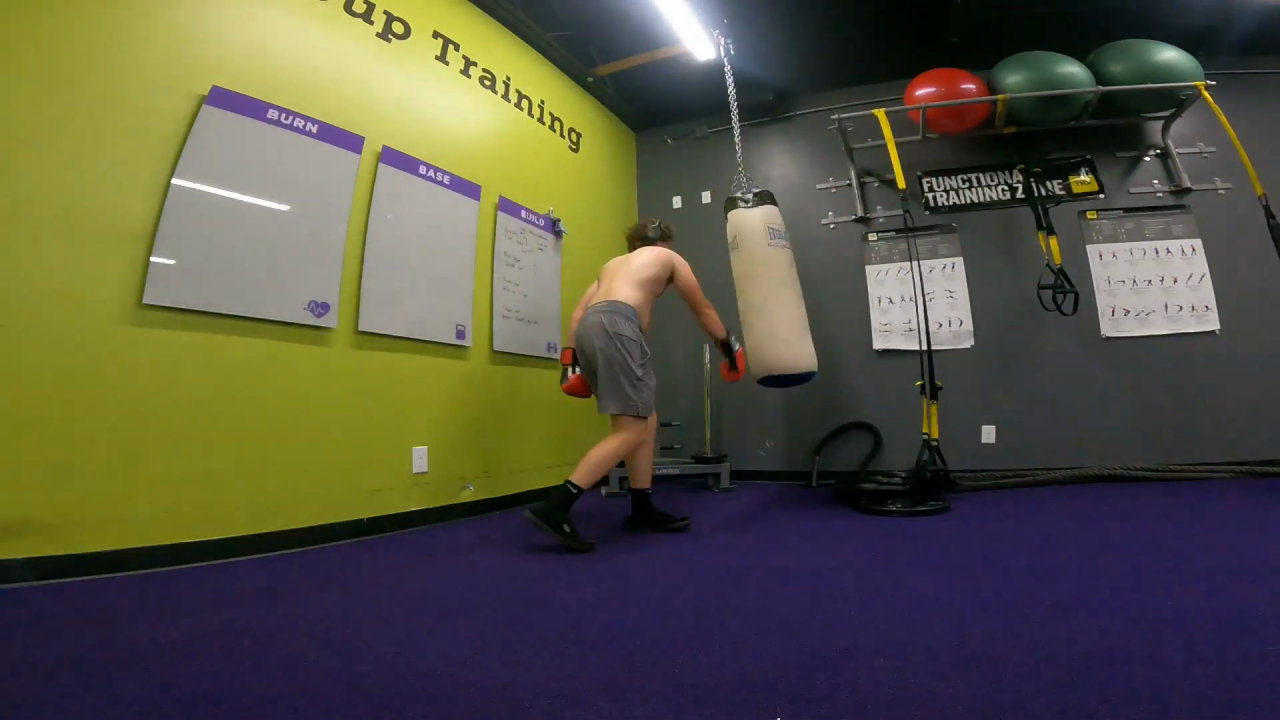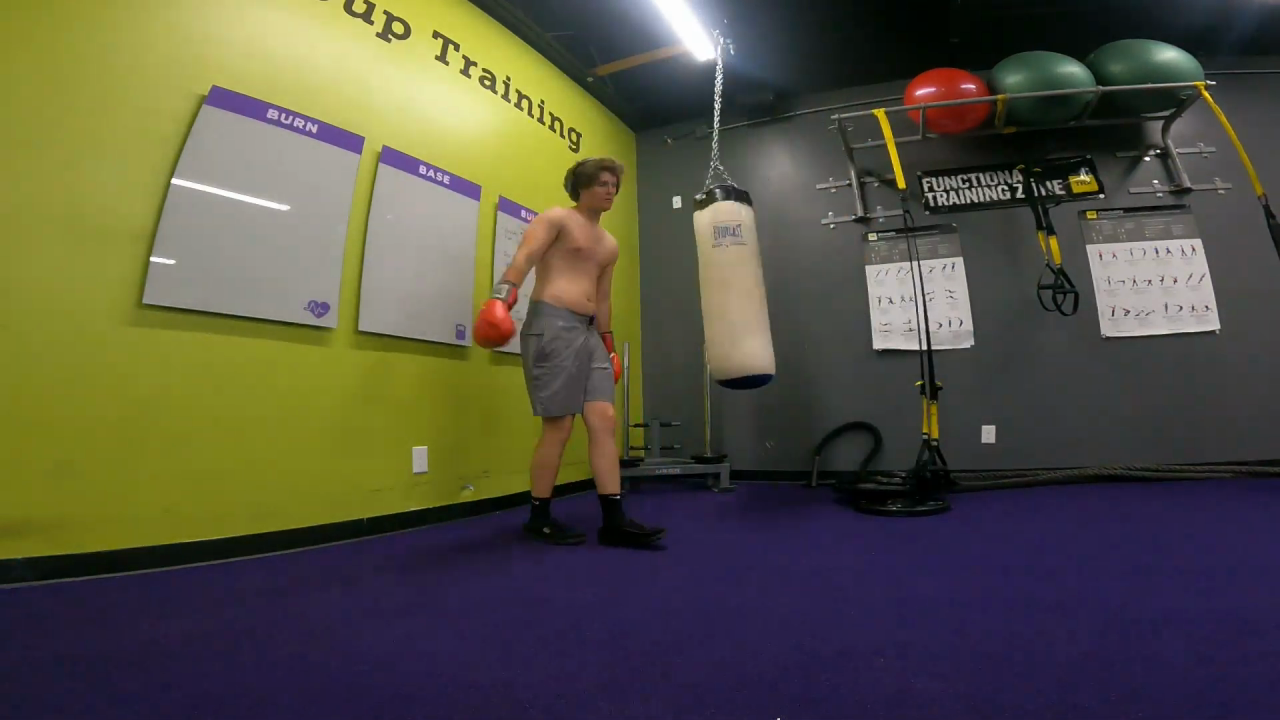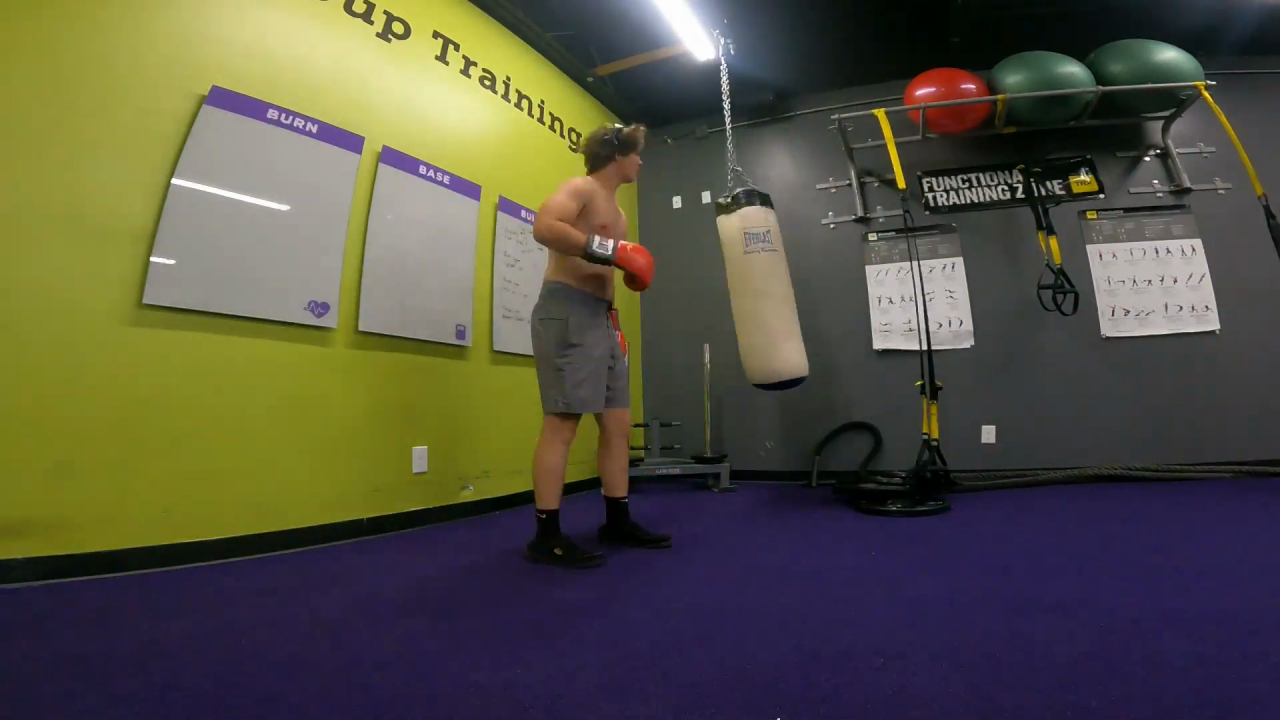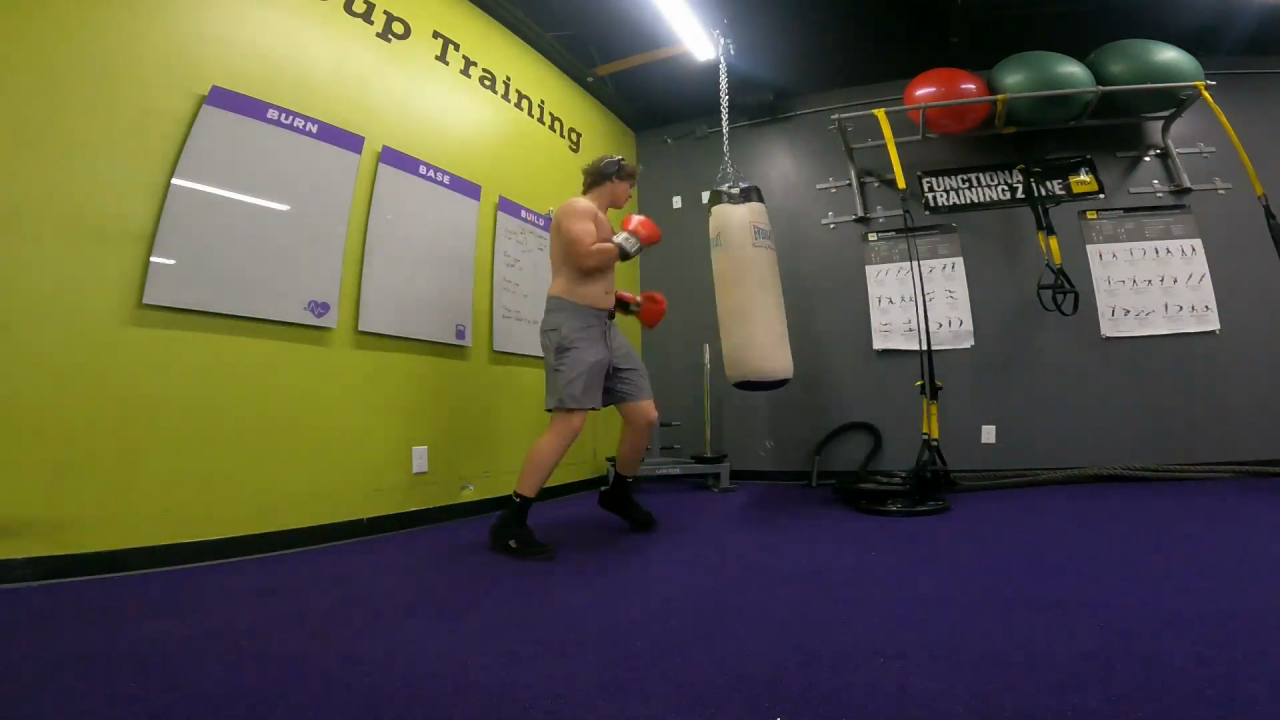
dt=0.1s
person 1, frame 1
left shoulder: (614, 265)
right shoulder: (669, 258)
left elbow: (579, 310)
right elbow: (703, 309)
left wrist: (571, 357)
right wrist: (731, 346)
left hip: (593, 328)
right hip: (616, 330)
left knee: (647, 424)
right knee: (630, 432)
left ankle: (643, 510)
right ankle: (556, 508)
person 1, frame 2
left shoulder: (608, 242)
right shoulder: (557, 218)
right elbow: (524, 257)
left wrist: (609, 342)
right wrist: (501, 295)
left hip: (585, 334)
right hip: (552, 327)
left knee: (604, 421)
right knee: (558, 426)
left ankle: (615, 523)
right ankle: (540, 517)
person 1, frame 3
left shoulder: (614, 209)
right shoulder: (580, 189)
right elbow: (544, 229)
right wrist: (607, 250)
left hip: (598, 321)
right hip: (568, 313)
left knee: (618, 426)
right knee: (562, 424)
left ankle: (619, 523)
right ankle: (546, 536)
person 1, frame 4
left shoulder: (602, 219)
right shoulder: (578, 207)
right elbow: (587, 257)
left wrist: (630, 302)
right wrist: (630, 242)
left hip: (601, 328)
right hip: (573, 328)
left knee: (644, 417)
right knee: (567, 426)
left ankle: (619, 493)
right ankle: (510, 525)
